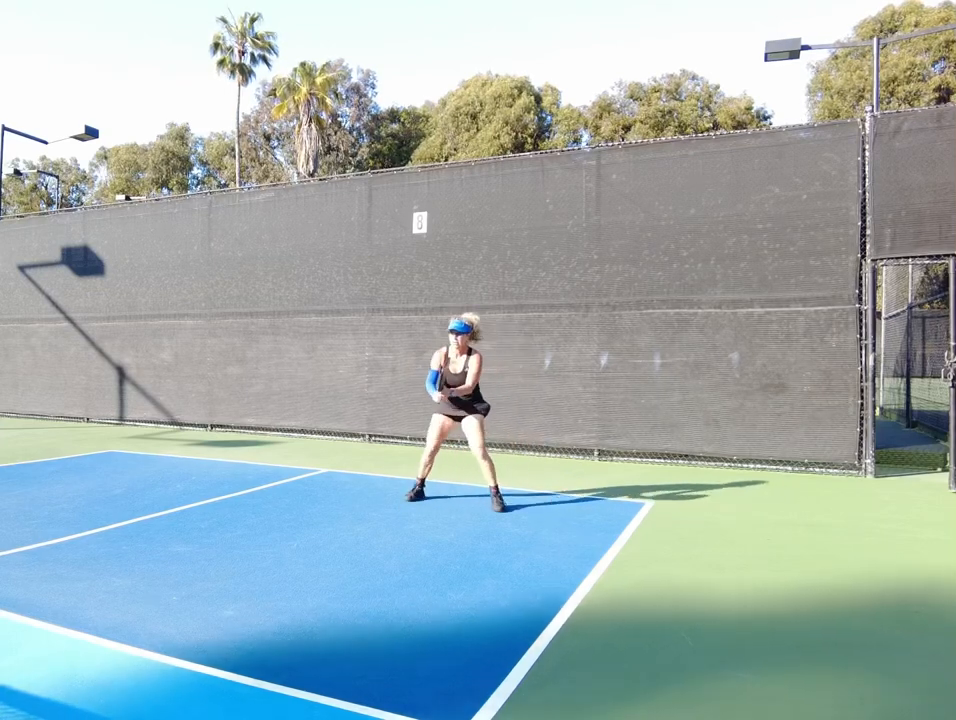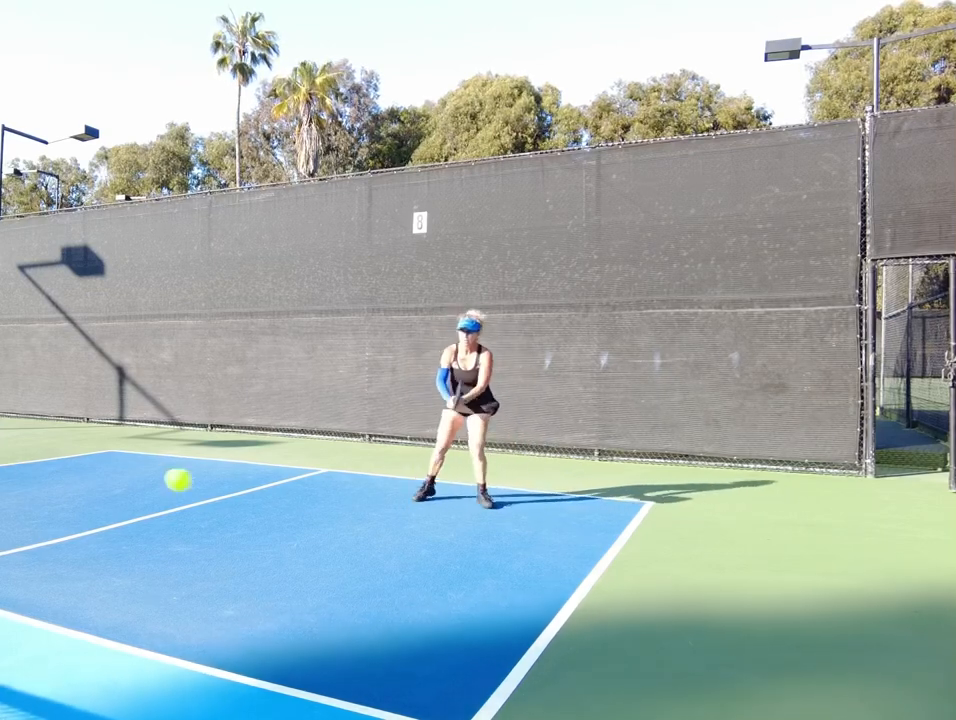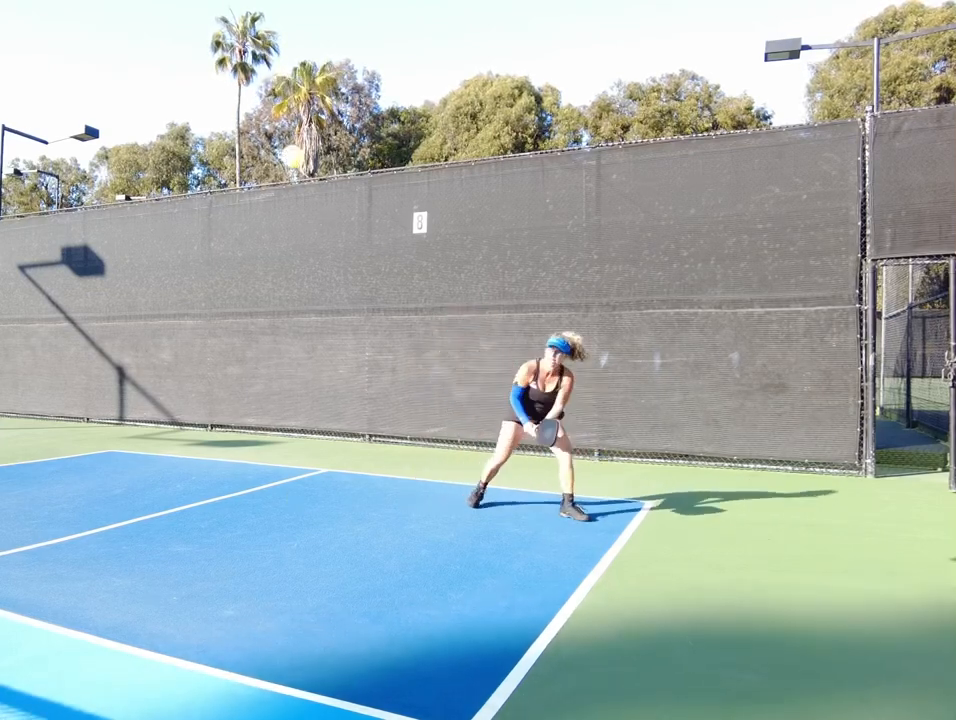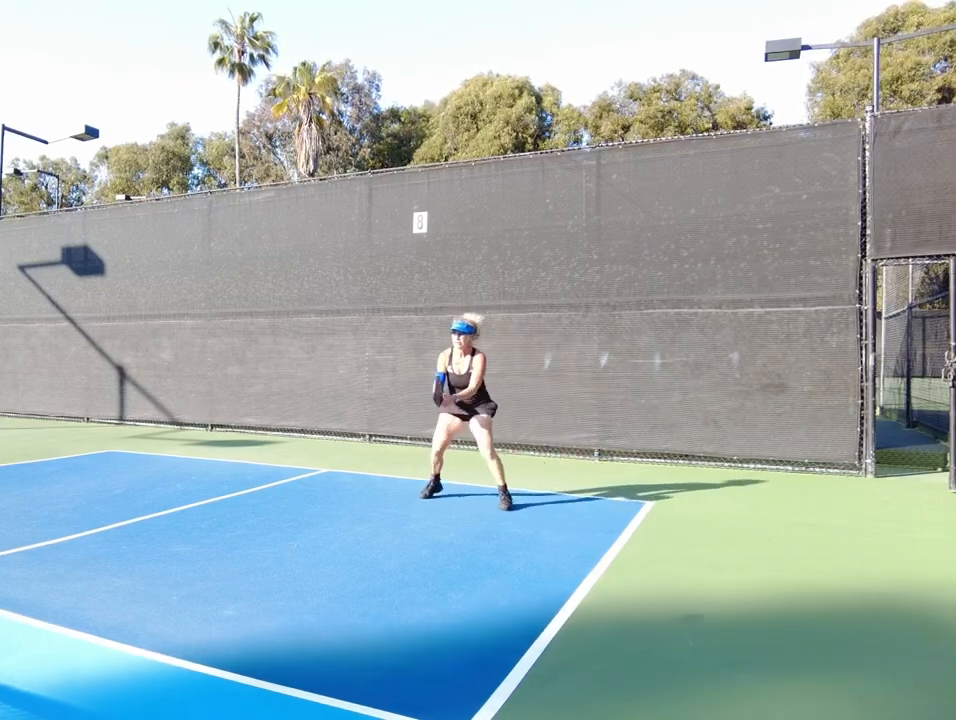
dt=1s
person 1, frame 1
left shoulder: (475, 357)
right shoulder: (440, 354)
left elbow: (469, 387)
right elbow: (430, 382)
left wrist: (449, 392)
right wrist: (435, 394)
left hip: (471, 407)
right hip: (446, 407)
left knee: (479, 450)
right knee: (430, 449)
left ankle: (495, 494)
right ankle: (419, 487)
person 1, frame 2
left shoulder: (485, 354)
right shoulder: (450, 352)
left elbow: (482, 385)
right elbow: (441, 380)
left wrist: (464, 398)
right wrist: (449, 398)
left hip: (479, 405)
right hip: (455, 404)
left knee: (476, 448)
right knee: (441, 446)
left ankle: (481, 492)
right ankle: (428, 485)
person 1, frame 3
left shoulder: (567, 377)
right shoulder: (529, 368)
left elbow: (557, 408)
right elbow: (514, 398)
right wrist: (526, 422)
left hip: (545, 417)
right hip: (519, 412)
left knee: (566, 454)
right knee: (500, 457)
left ankle: (567, 504)
right ankle: (480, 489)
person 1, frame 4
left shoulder: (479, 357)
right shoulder: (445, 356)
left elbow: (473, 388)
right elbow: (439, 382)
left wrist: (454, 397)
right wrist: (440, 397)
left hip: (478, 407)
right hip: (453, 407)
left knee: (488, 451)
right knee: (437, 447)
left ankle: (503, 492)
right ankle: (435, 482)
